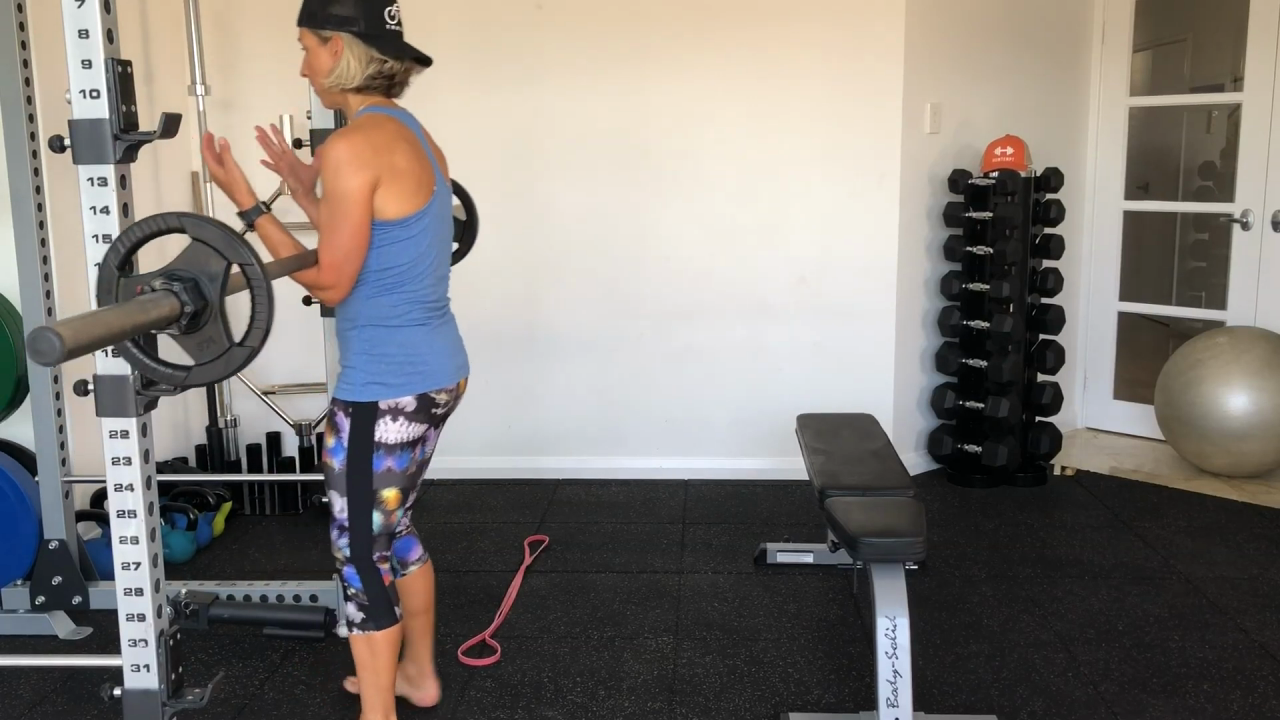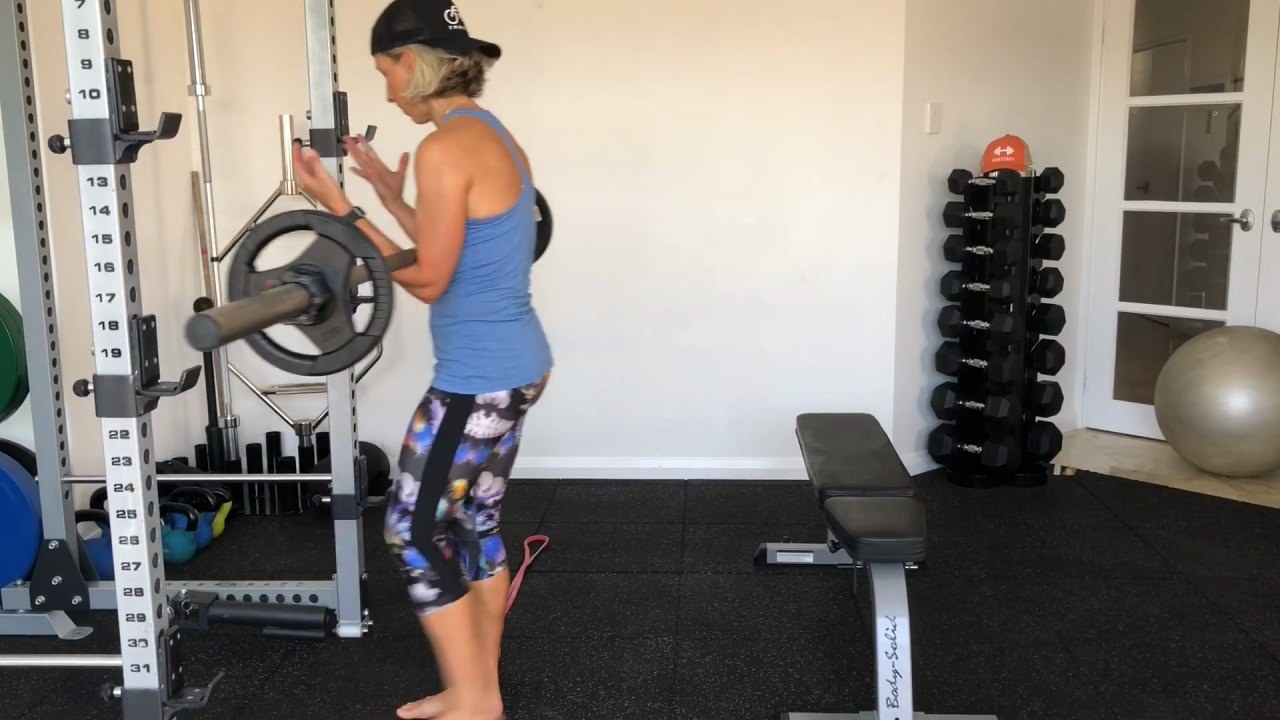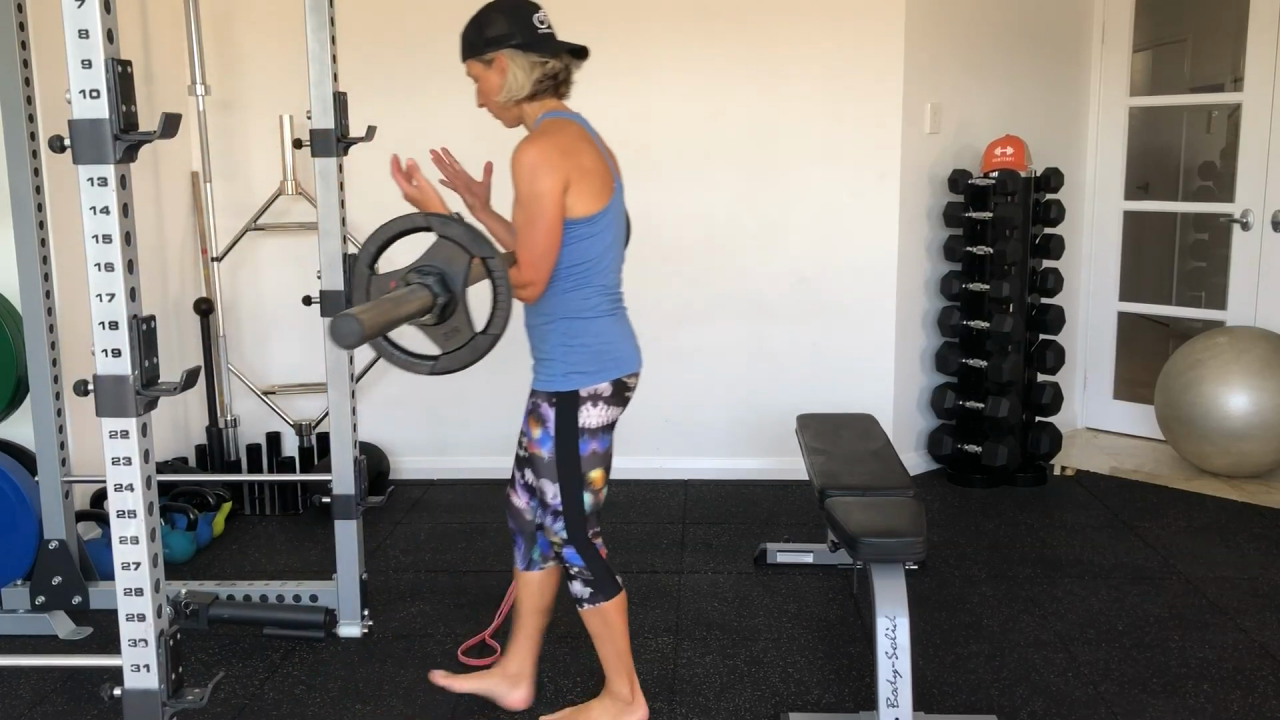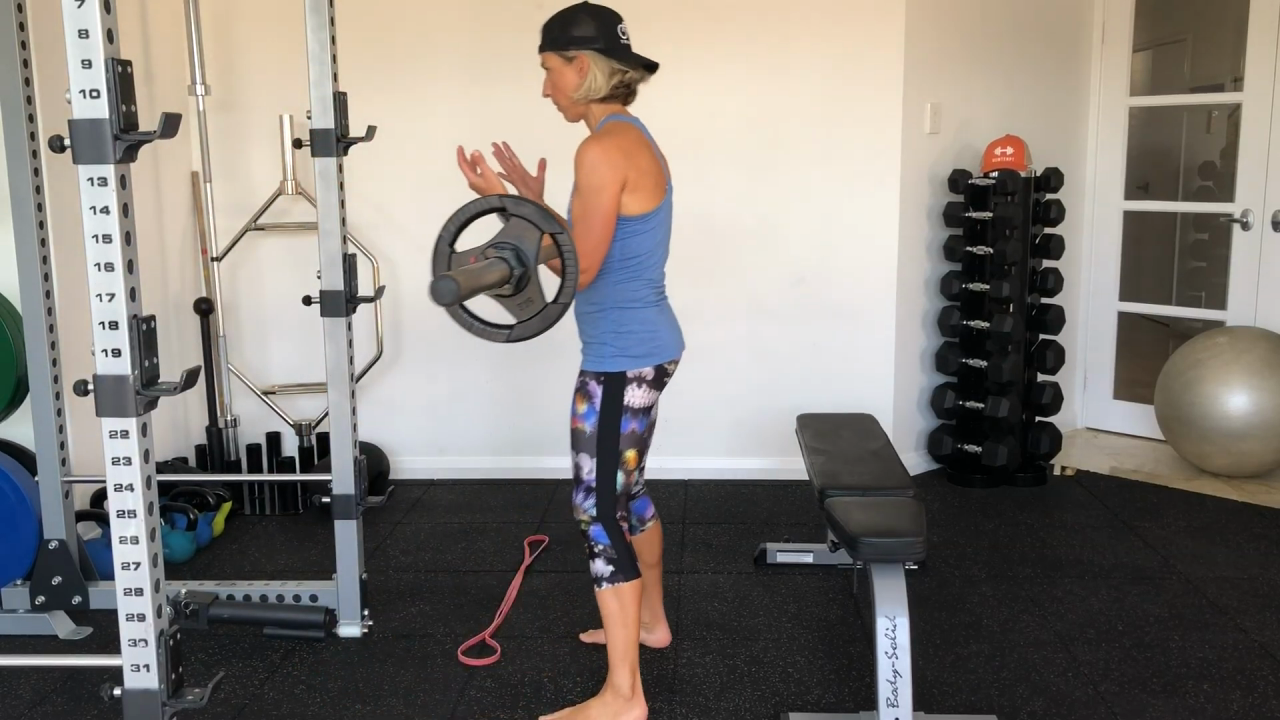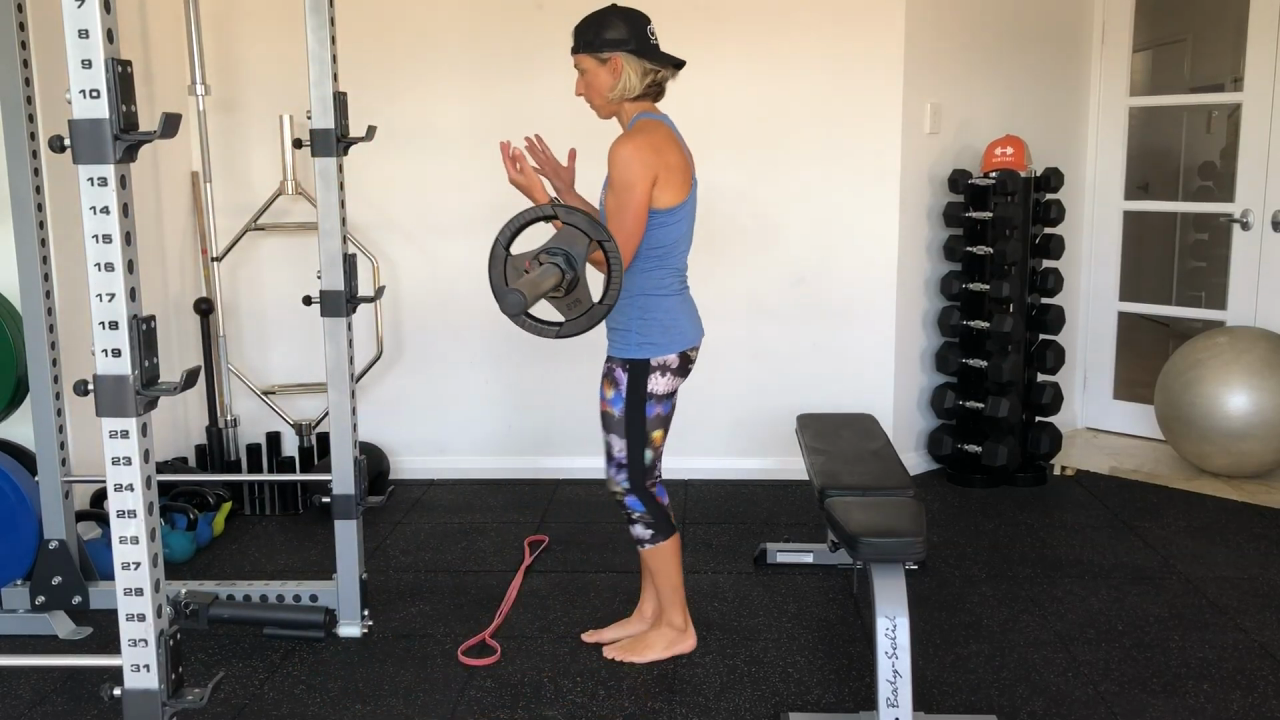
dt=0.5s
person 1, frame 1
left shoulder: (353, 147)
right shoulder: (411, 136)
left elbow: (331, 281)
left wrist: (244, 201)
right wrist: (305, 192)
left hip: (384, 385)
right hip: (436, 369)
left knee: (361, 553)
right knee: (391, 529)
person 1, frame 2
left shoulder: (445, 148)
right shoulder: (492, 136)
left elbow: (429, 279)
left wrist: (339, 208)
right wrist: (390, 198)
left hip: (480, 377)
right hip: (512, 362)
left knee: (412, 533)
right knee: (472, 526)
person 1, frame 3
left shoulder: (541, 150)
right shoulder: (577, 137)
left elbow: (528, 281)
left wrist: (439, 215)
right wrist: (480, 210)
left hip: (579, 372)
right hip: (584, 363)
left knee: (570, 533)
right knee: (530, 512)
person 1, frame 4
left shoulder: (603, 149)
right shoulder: (629, 139)
left elbow: (581, 269)
left wrist: (505, 205)
right wrist: (535, 202)
left hip: (621, 357)
right hip: (639, 347)
left knee: (597, 512)
right knee: (623, 490)
right ankle: (650, 619)
person 1, frame 5
left shoulder: (635, 146)
right shoulder: (657, 136)
left elbow: (614, 258)
left wrist: (540, 198)
right wrist: (568, 192)
left hip: (646, 343)
right hip: (660, 334)
left knee: (631, 484)
right knee: (640, 477)
left ankle: (676, 625)
right ankle: (653, 611)
